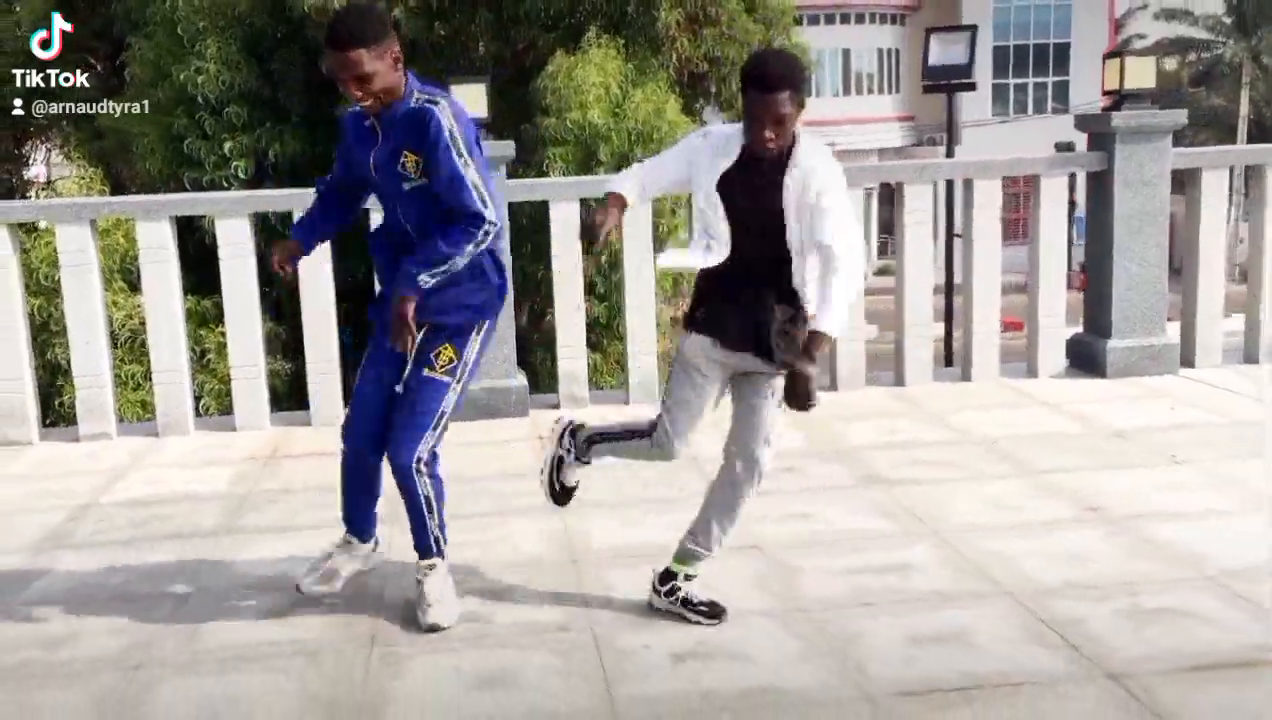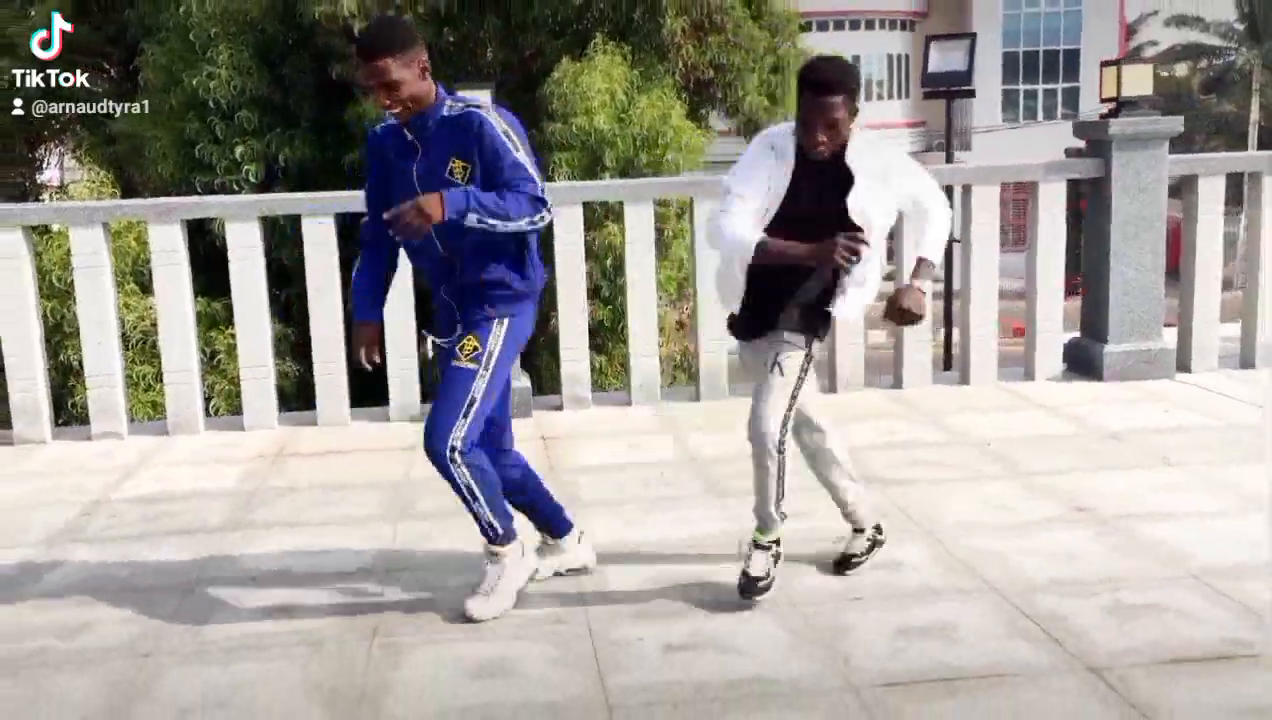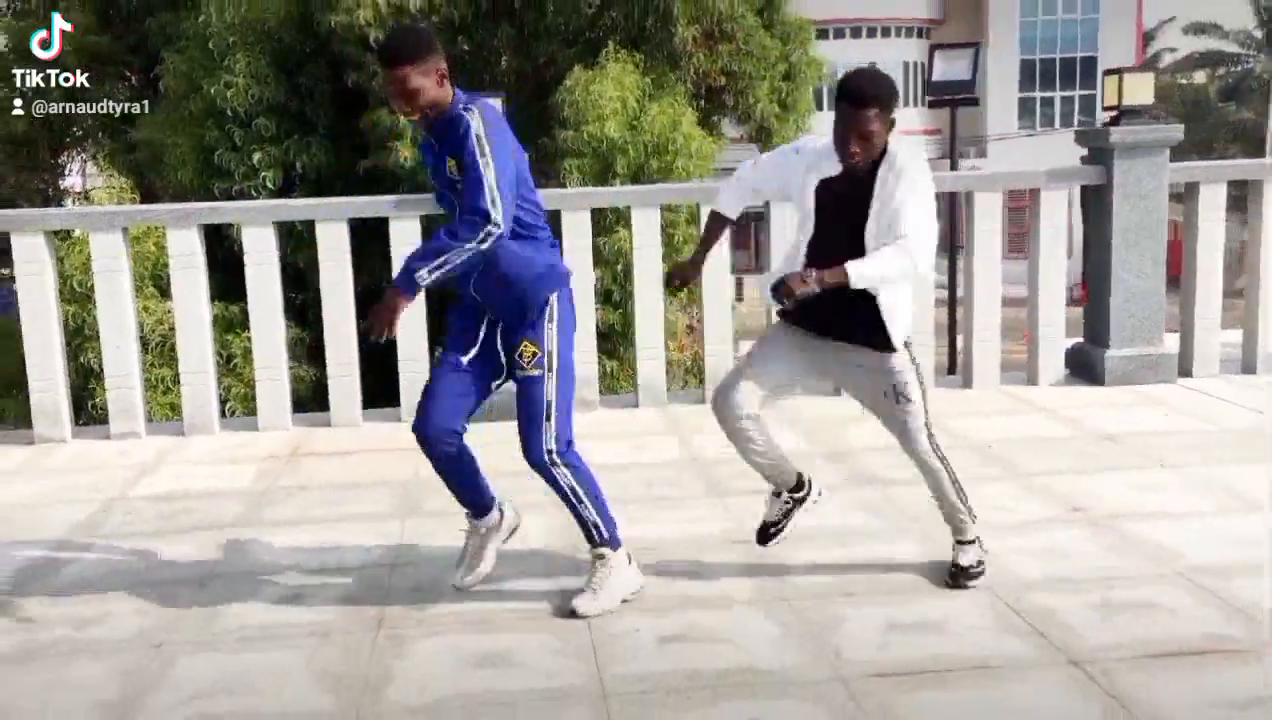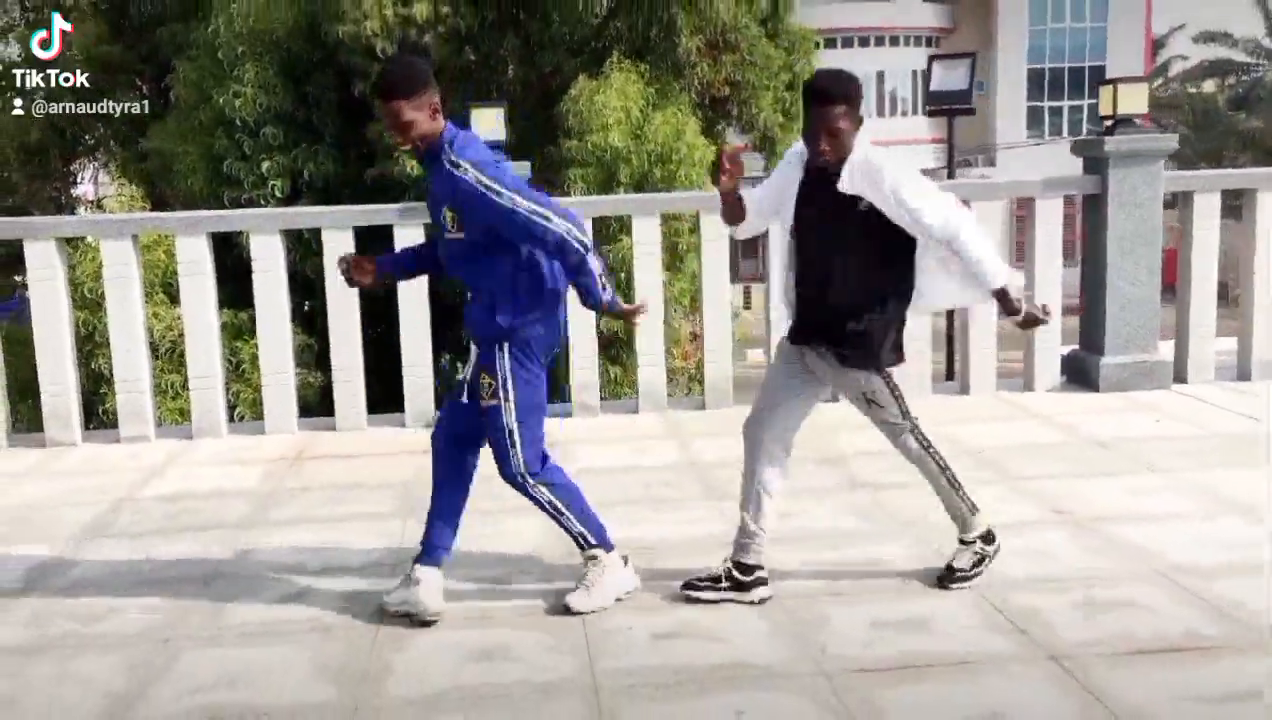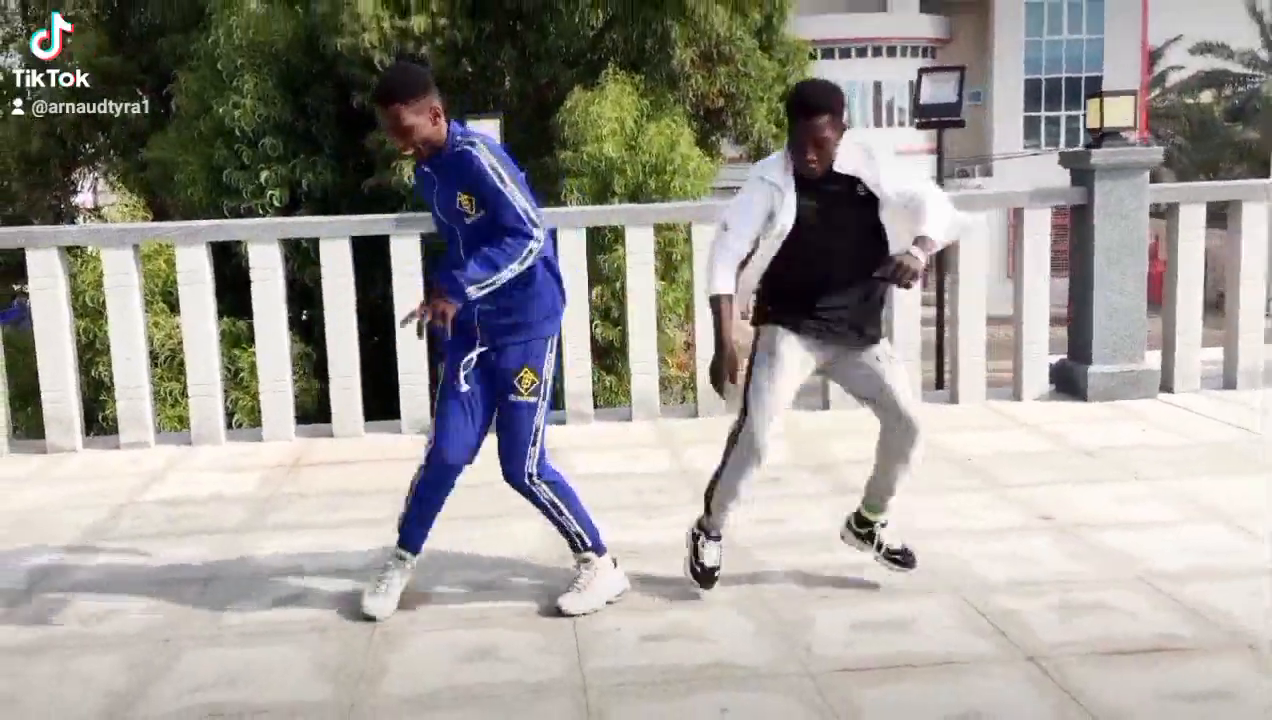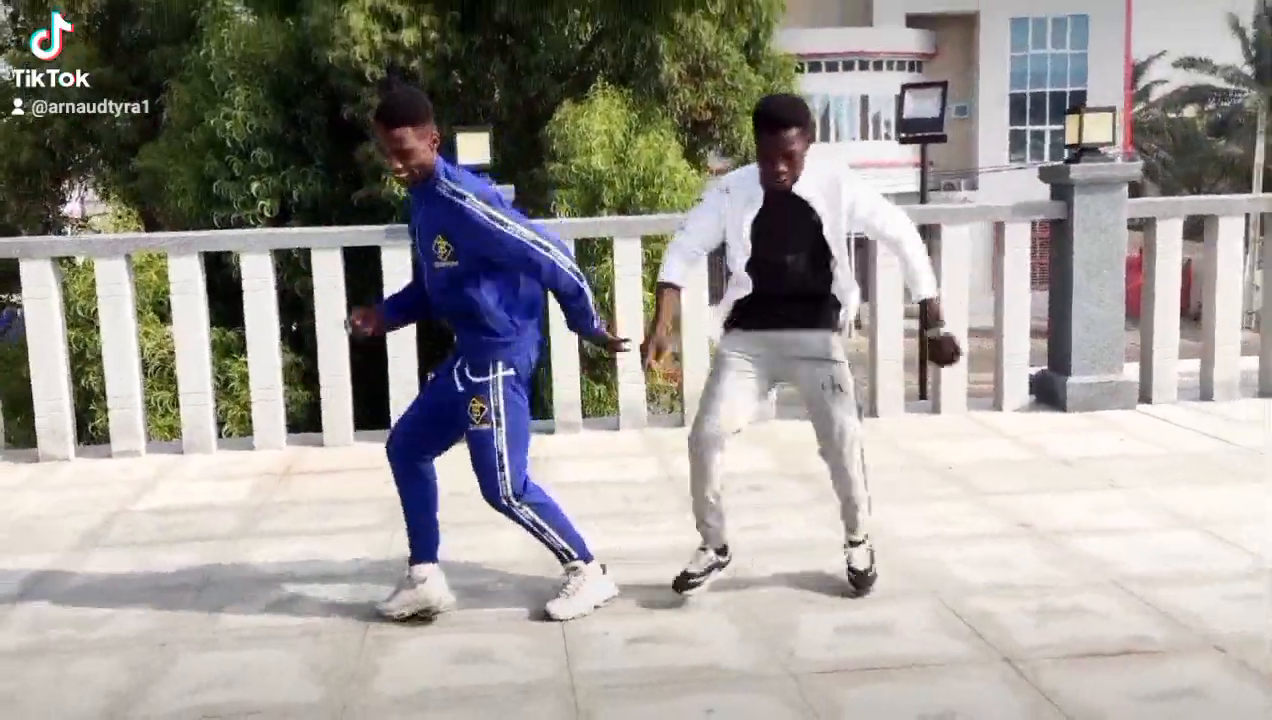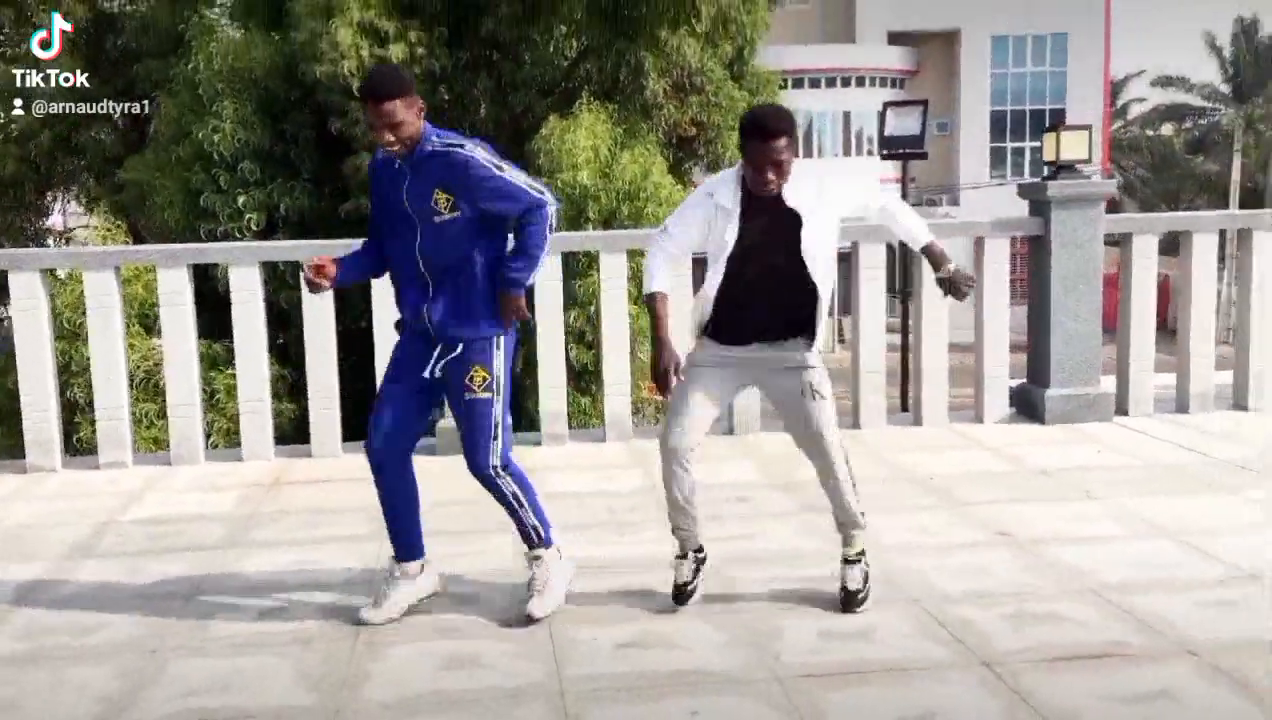
dt=0.2s
person 1, frame 1
left shoulder: (436, 117)
right shoulder: (356, 127)
left elbow: (483, 220)
right elbow: (342, 197)
left wrist: (418, 288)
right wrist: (300, 238)
left hip: (462, 308)
right hip: (397, 304)
left knee: (410, 450)
right knee: (361, 434)
left ankle: (433, 568)
right ankle: (359, 540)
person 1, frame 2
left shoulder: (480, 122)
right shoulder: (383, 142)
left elbow: (535, 208)
right elbow: (382, 234)
left wrist: (450, 206)
right wrist: (366, 311)
left hip: (500, 306)
right hip: (454, 308)
left knee: (447, 442)
right knee: (480, 444)
left ankle: (507, 550)
right ankle: (566, 540)
person 1, frame 3
left shoulder: (475, 121)
right shoulder: (441, 136)
left elbow: (488, 221)
left wrist: (407, 283)
right wrist: (432, 278)
left hip: (536, 301)
right hip: (480, 304)
left knee: (546, 448)
right knee: (434, 426)
left ankle: (615, 562)
right ankle: (487, 518)
person 1, frame 4
left shoulder: (466, 171)
right shoulder: (445, 158)
left elbow: (560, 227)
left wrist: (601, 299)
right wrist: (386, 267)
left hip: (516, 331)
right hip: (496, 329)
left knee: (521, 463)
right knee: (453, 441)
left ankle: (609, 563)
right ankle: (426, 577)
person 1, frame 5
left shoulder: (477, 156)
right shoulder: (427, 172)
left elbow: (526, 236)
left wrist: (459, 290)
right wrist: (448, 292)
left hip: (525, 329)
right hip: (471, 331)
left knee: (524, 468)
right knee: (448, 453)
left ankle: (600, 565)
right ankle: (403, 560)
person 1, frame 6
left shoulder: (464, 202)
right shoulder: (421, 198)
left elbow: (550, 256)
left wrist: (589, 327)
right wrist: (386, 314)
left hip: (497, 356)
right hip: (469, 356)
left knee: (504, 488)
right knee: (406, 448)
left ankle: (589, 572)
right ankle: (425, 577)
person 1, frame 7
left shoulder: (464, 160)
right shoulder: (381, 171)
left elbow: (539, 207)
left wrist: (517, 282)
right wrist: (338, 271)
left hip: (479, 332)
right hip: (420, 335)
left knee: (488, 461)
right knee: (385, 445)
left ankle: (548, 560)
right ankle: (411, 571)
person 2, frame 1
left shoulder: (818, 171)
right shoulder: (712, 146)
left elbow: (842, 269)
right elbow: (641, 178)
left wrist: (808, 361)
right wrist: (609, 211)
left hip: (780, 339)
right hip: (715, 322)
left knee: (748, 461)
right knee: (666, 440)
left ankle: (677, 578)
right ankle: (576, 441)
person 2, frame 2
left shoulder: (881, 164)
right shoulder: (770, 148)
left elbow: (935, 210)
right elbow: (728, 231)
left wrist: (918, 281)
right wrist: (808, 252)
left hip: (804, 315)
right hip: (758, 306)
left knee: (766, 426)
right knee: (806, 429)
left ankle: (765, 542)
right ankle: (864, 525)
person 2, frame 3
left shoulder: (906, 171)
right shoulder: (806, 157)
left elbow: (908, 257)
right elbow: (744, 184)
left wrist: (822, 278)
right wrist: (697, 258)
left hip: (876, 334)
right hip: (805, 324)
left knee: (918, 444)
right knee: (731, 403)
left ankle: (966, 538)
right ankle: (791, 486)
person 2, frame 4
left shoulder: (881, 176)
right shoulder: (796, 165)
left elbow: (957, 229)
right elbow: (744, 223)
left wrist: (1011, 300)
right wrist: (729, 190)
left hip: (862, 344)
right hip: (808, 334)
left knee: (910, 443)
right knee: (762, 436)
left ankle: (976, 536)
right ankle: (745, 569)
person 2, frame 5
left shoulder: (873, 163)
right shoulder: (770, 179)
left elbow: (939, 208)
right elbow: (723, 257)
left wrist: (917, 252)
right wrist: (724, 344)
left hip: (857, 331)
right hip: (787, 328)
left knee: (905, 423)
right knee: (754, 435)
left ankle: (868, 521)
right ankle: (710, 531)
person 2, frame 6
left shoulder: (838, 186)
right shoulder: (732, 191)
left elbow: (902, 239)
right elbow: (683, 251)
left wrist: (935, 323)
right wrist: (662, 323)
left hip: (816, 337)
right hip: (749, 335)
left knee: (843, 445)
right knee: (707, 436)
left ankle: (856, 543)
right ankle: (712, 545)
person 2, frame 7
left shoulder: (819, 193)
right shoulder: (713, 197)
left elbow: (884, 205)
right elbow: (660, 259)
left wrist: (941, 262)
right wrist: (662, 342)
left hip: (790, 347)
right hip: (721, 346)
left knee: (827, 452)
right knee: (677, 445)
left ankle: (854, 555)
right ankle: (690, 551)
